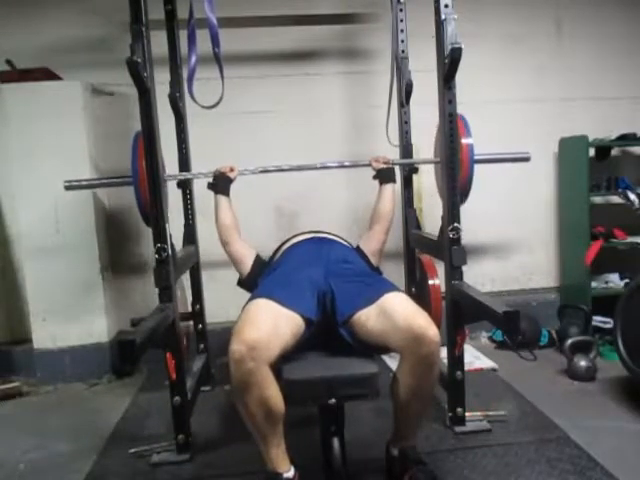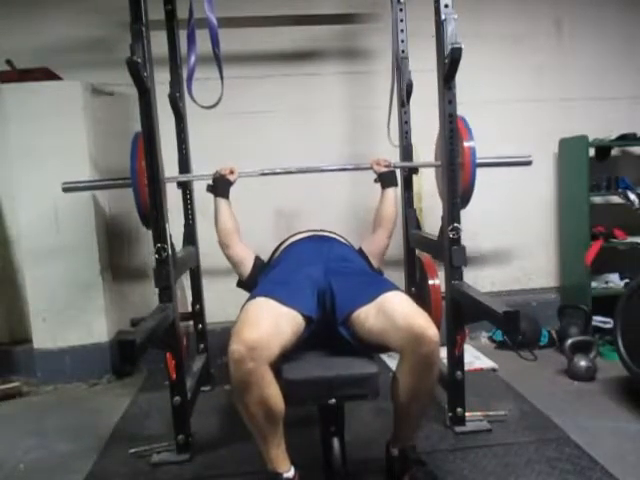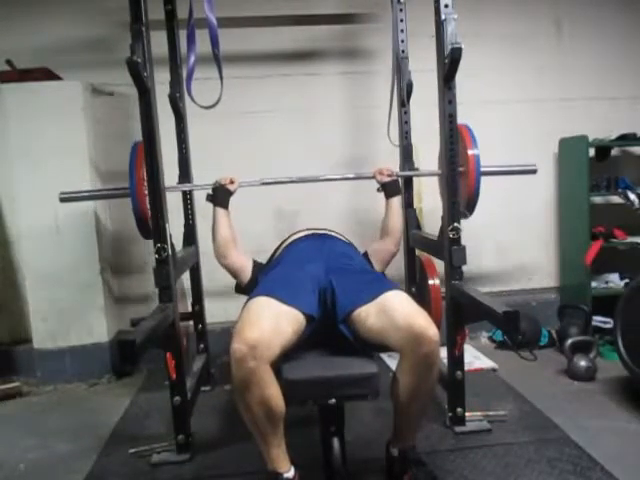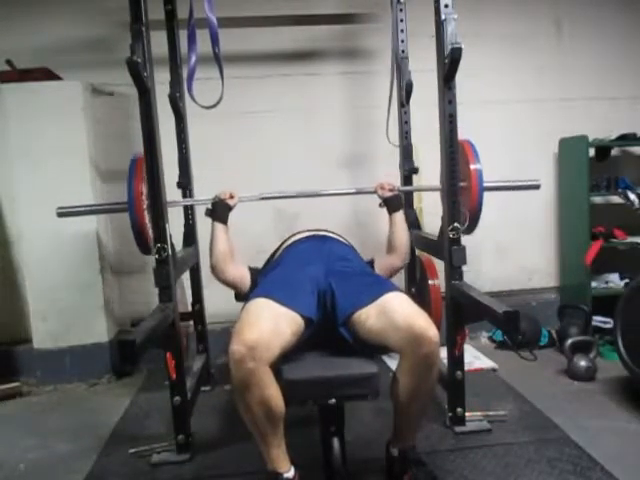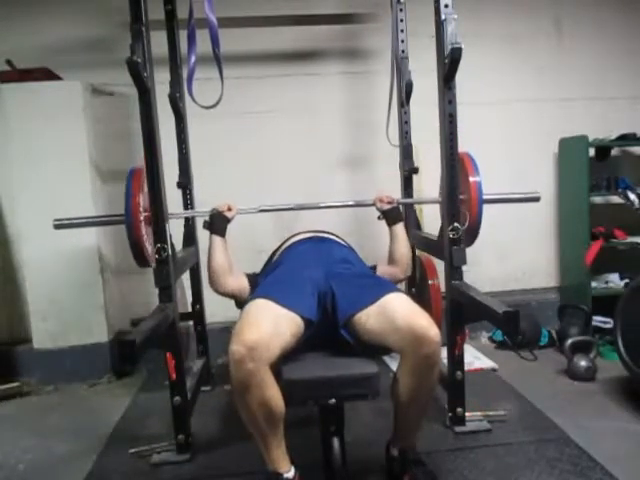
dt=0.4s
person 1, frame 1
left shoulder: (359, 258)
left elbow: (379, 229)
right elbow: (232, 240)
left wrist: (386, 178)
right wrist: (222, 189)
left knee: (425, 338)
right knee: (244, 351)
left ankle: (402, 450)
person 1, frame 2
left shoulder: (359, 259)
right shoulder: (267, 272)
left elbow: (382, 233)
right elbow: (231, 244)
left wrist: (388, 181)
right wrist: (222, 192)
left knee: (425, 338)
right knee: (244, 351)
left ankle: (401, 451)
person 1, frame 3
left shoulder: (361, 263)
right shoulder: (266, 273)
left elbow: (390, 242)
right elbow: (227, 255)
left wrist: (392, 192)
right wrist: (221, 202)
left knee: (425, 338)
right knee: (245, 350)
left ankle: (401, 452)
person 1, frame 4
left shoulder: (363, 268)
right shoulder: (266, 277)
left elbow: (397, 257)
right elbow: (225, 270)
left wrist: (395, 206)
right wrist: (220, 216)
left knee: (425, 338)
right knee: (245, 351)
left ankle: (401, 452)
person 1, frame 5
left shoulder: (358, 270)
left elbow: (400, 270)
right elbow: (224, 283)
left wrist: (395, 218)
right wrist: (218, 228)
left knee: (425, 339)
right knee: (245, 352)
left ankle: (401, 452)
